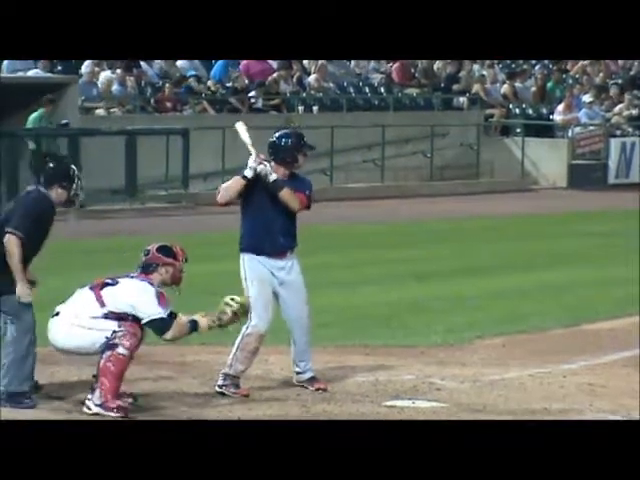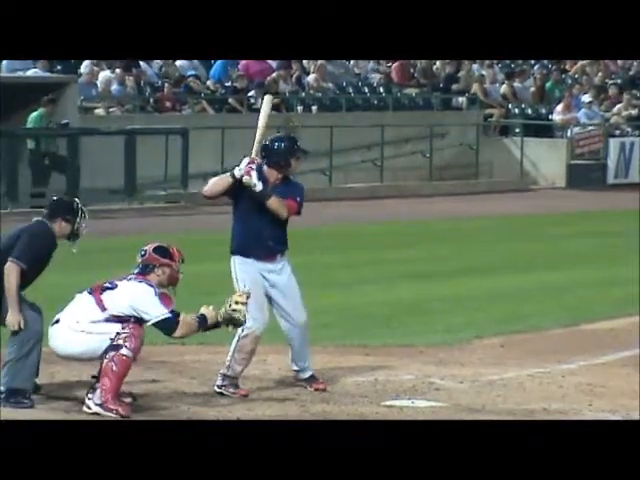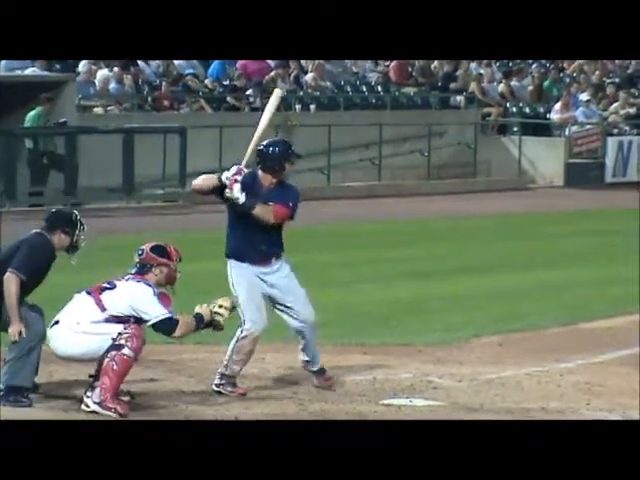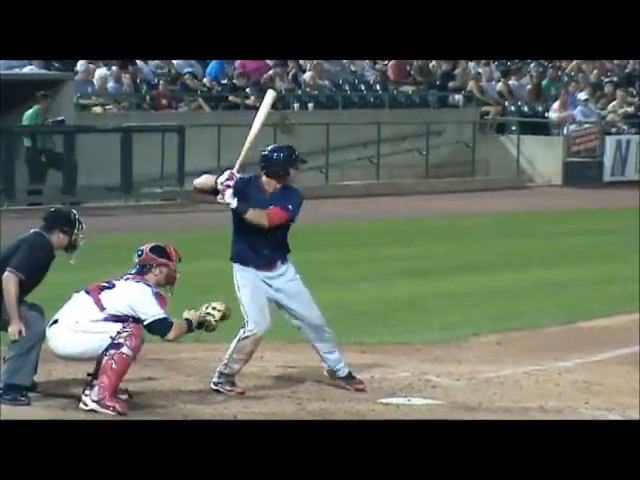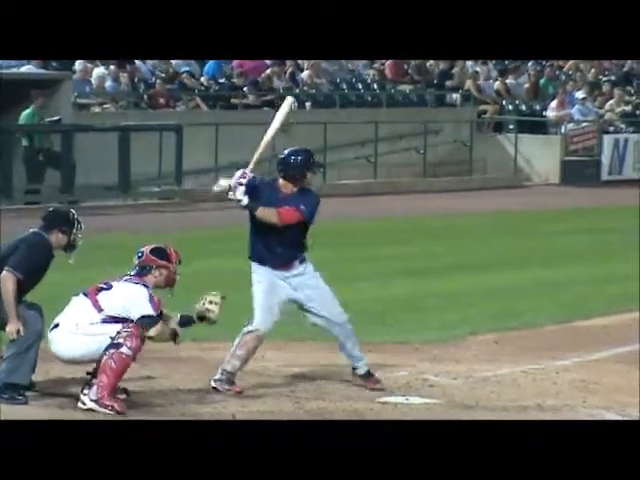
dt=0.2s
person 1, frame 1
left shoulder: (301, 183)
right shoulder: (253, 177)
left elbow: (295, 204)
right elbow: (222, 198)
left wrist: (271, 178)
right wrist: (249, 173)
left hip: (287, 262)
right hip: (257, 261)
left knee: (300, 320)
right knee: (259, 322)
left ankle: (304, 373)
right ankle: (228, 379)
person 1, frame 2
left shoulder: (294, 188)
right shoulder: (246, 177)
left elbow: (284, 211)
right elbow: (208, 191)
left wrist: (258, 188)
right wrist: (237, 173)
left hip: (278, 264)
right hip: (247, 263)
left knee: (297, 320)
right knee: (255, 323)
left ankle: (303, 372)
right ankle: (226, 379)
person 1, frame 3
left shoulder: (289, 192)
right shoulder: (242, 180)
left elbow: (271, 217)
right elbow: (197, 186)
left wrist: (242, 199)
right wrist: (224, 178)
left hip: (276, 266)
right hip: (243, 267)
left knee: (305, 317)
right knee: (254, 324)
left ankle: (313, 365)
right ankle: (224, 378)
person 1, frame 4
left shoulder: (292, 196)
right shoulder: (244, 185)
left elbow: (266, 220)
right elbow: (198, 184)
left wrist: (235, 204)
right wrist: (219, 182)
left hip: (281, 270)
right hip: (249, 271)
left knee: (313, 320)
right knee: (257, 325)
left ankle: (338, 369)
right ankle: (223, 377)
person 1, frame 5
left shoulder: (309, 198)
right shoulder: (261, 187)
left elbow: (278, 218)
left wrist: (247, 203)
right wrist: (235, 183)
left hip: (300, 270)
right hip: (267, 272)
left knee: (336, 318)
right knee: (260, 325)
left ankle: (360, 368)
right ankle: (224, 376)
person 2, frame 1
left shoulder: (35, 198)
right shoulder: (37, 201)
left wrist: (23, 274)
right wrist: (20, 281)
right knee: (21, 322)
left ankle: (20, 379)
person 2, frame 2
left shoulder: (40, 231)
right shoulder: (39, 234)
left wrist: (18, 305)
left knee: (32, 317)
right knee: (27, 326)
left ankle: (22, 380)
person 2, frame 3
left shoulder: (39, 242)
right shoulder: (39, 246)
left wrist: (18, 314)
left knee: (34, 317)
right knee: (32, 327)
left ankle: (20, 380)
person 2, frame 4
left shoulder: (38, 242)
right shoulder: (38, 245)
left wrist: (18, 315)
left knee: (35, 315)
right knee: (32, 325)
left ankle: (19, 377)
person 2, frame 5
left shoulder: (38, 242)
right shoulder: (36, 245)
left wrist: (16, 313)
left knee: (33, 315)
right knee: (30, 324)
left ankle: (18, 376)
person 3, frame 1
left shoulder: (135, 283)
right shoulder: (142, 287)
left elbow: (174, 319)
right elbow: (168, 331)
left wrist: (217, 317)
right wrist: (198, 324)
left hip: (73, 326)
right hip: (67, 329)
right knee: (127, 333)
left ankle: (101, 389)
right ankle: (101, 400)
person 3, frame 2
left shoulder: (136, 285)
right shoulder: (142, 290)
left elbow: (177, 319)
right elbow: (176, 329)
left wrist: (221, 317)
right wrist: (204, 319)
left hip: (67, 333)
right hip: (66, 335)
left knee: (124, 335)
right knee: (130, 335)
left ankle: (100, 389)
right ankle: (103, 399)
person 3, frame 3
left shoulder: (132, 285)
right shoulder: (141, 290)
left elbow: (168, 321)
right elbow: (174, 330)
left wrist: (208, 320)
right wrist: (200, 318)
left hip: (63, 333)
right hip: (66, 336)
left knee: (122, 334)
right knee: (132, 335)
left ankle: (98, 387)
right ankle: (101, 398)
person 3, frame 4
left shoulder: (131, 284)
right shoulder: (141, 290)
left elbow: (160, 325)
right elbow: (169, 332)
left wrist: (198, 322)
right wrist: (190, 322)
left hip: (63, 333)
right hip: (66, 335)
right knee: (131, 335)
left ankle: (96, 386)
right ankle: (100, 396)
person 3, frame 5
left shoulder: (132, 286)
right shoulder: (137, 291)
left elbow: (158, 319)
right elbow: (154, 330)
left wrist: (194, 317)
right wrist: (174, 333)
left hip: (65, 336)
right hip: (66, 339)
right knee: (131, 335)
left ankle: (95, 385)
right ankle: (98, 395)
